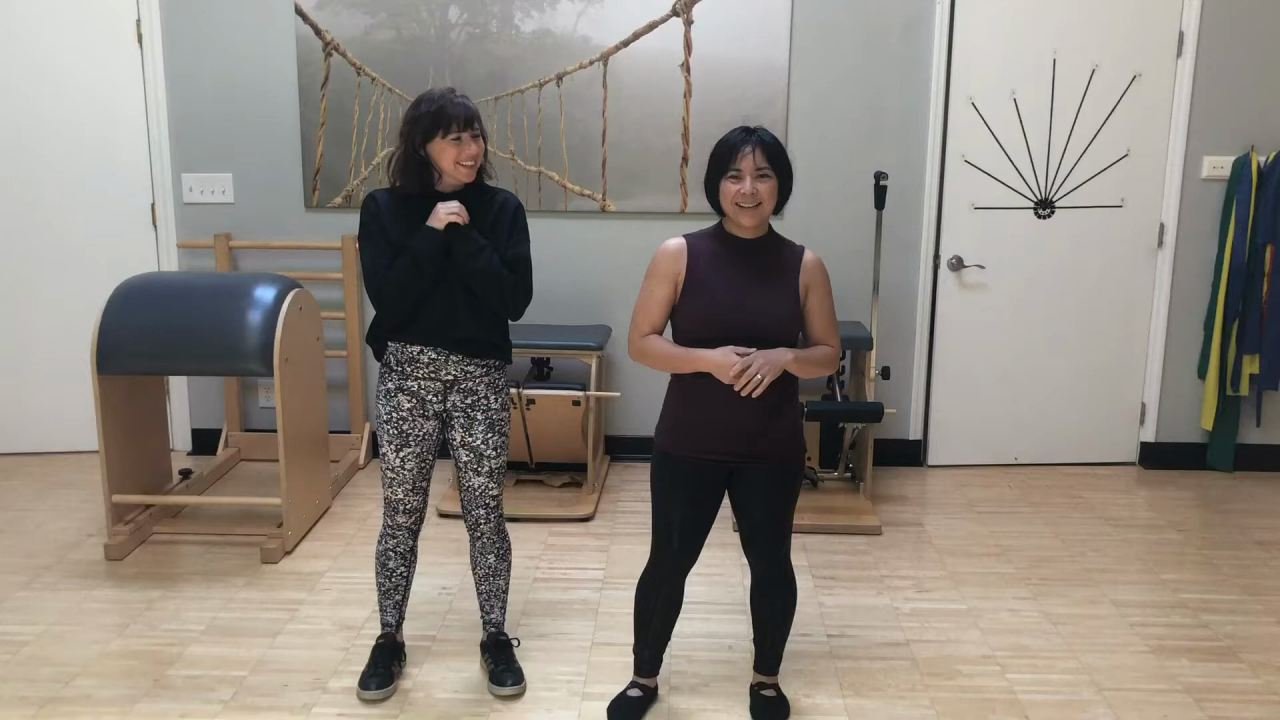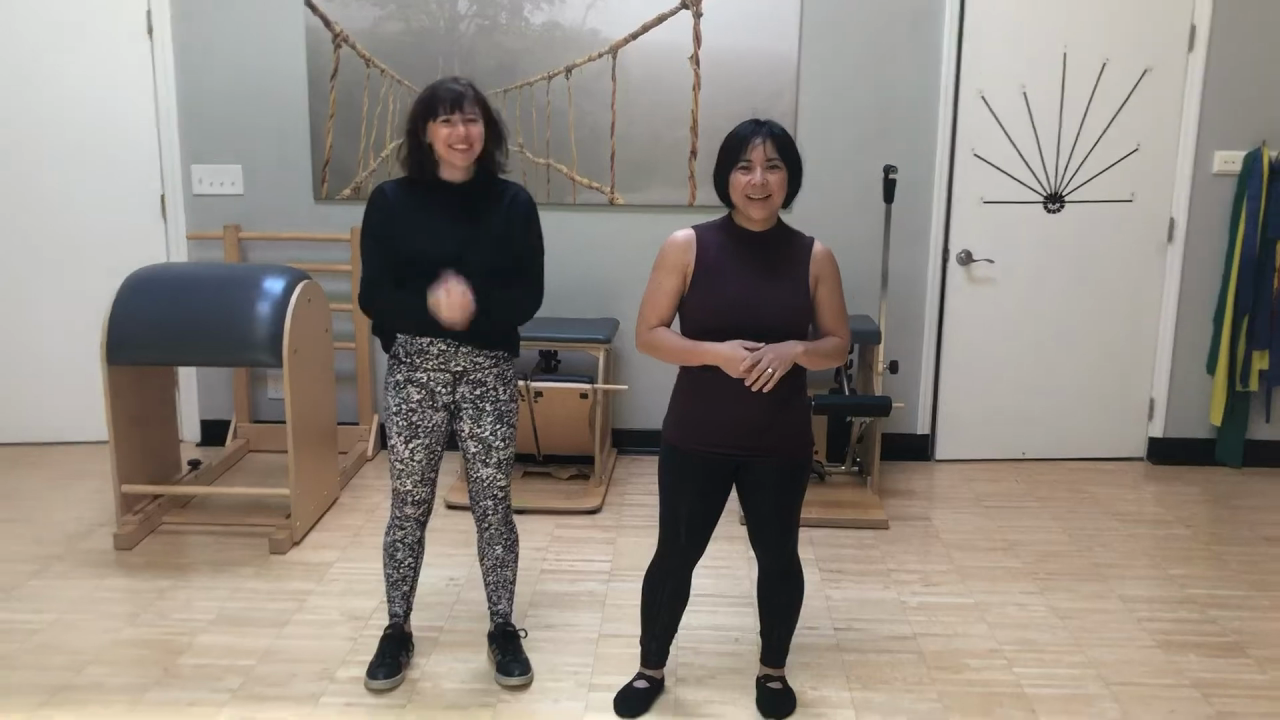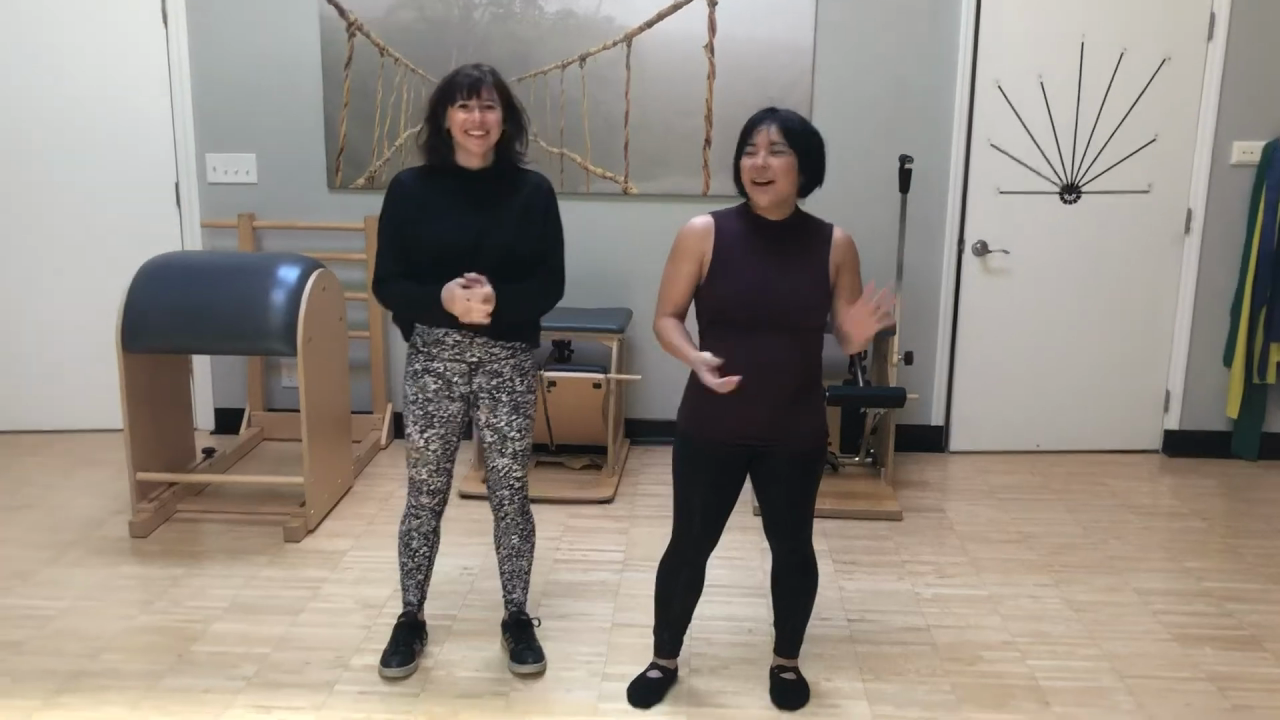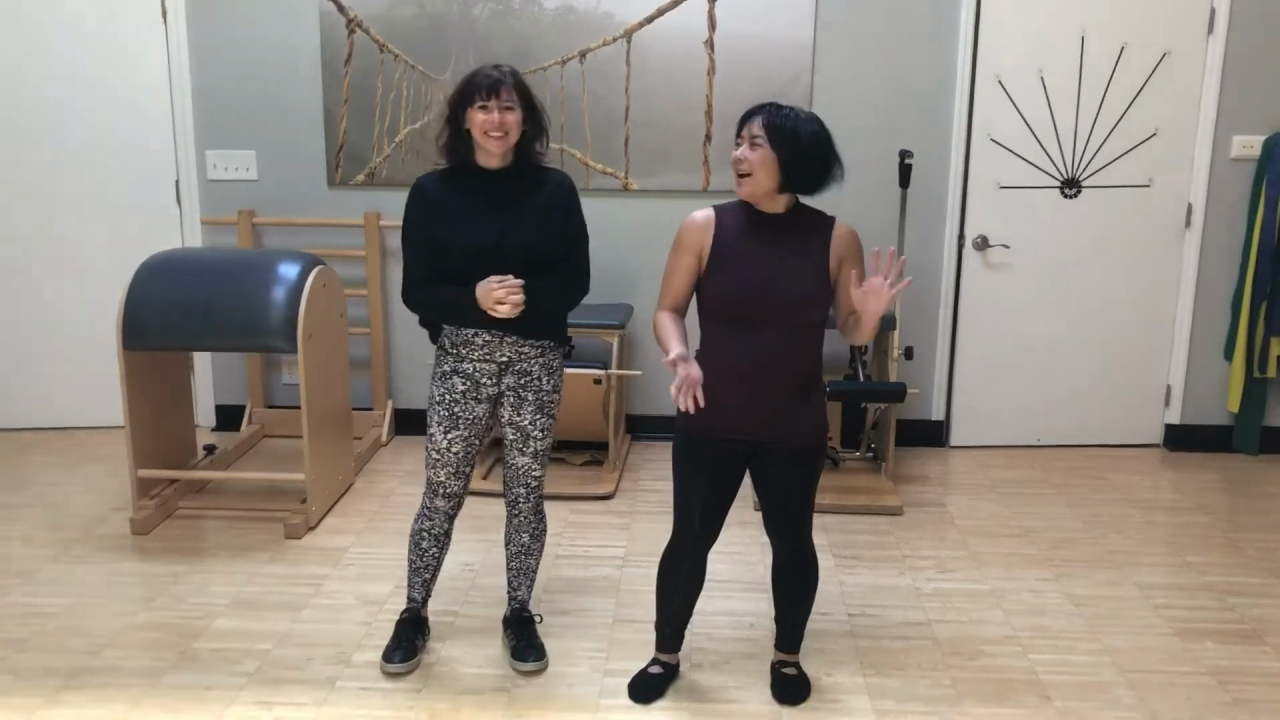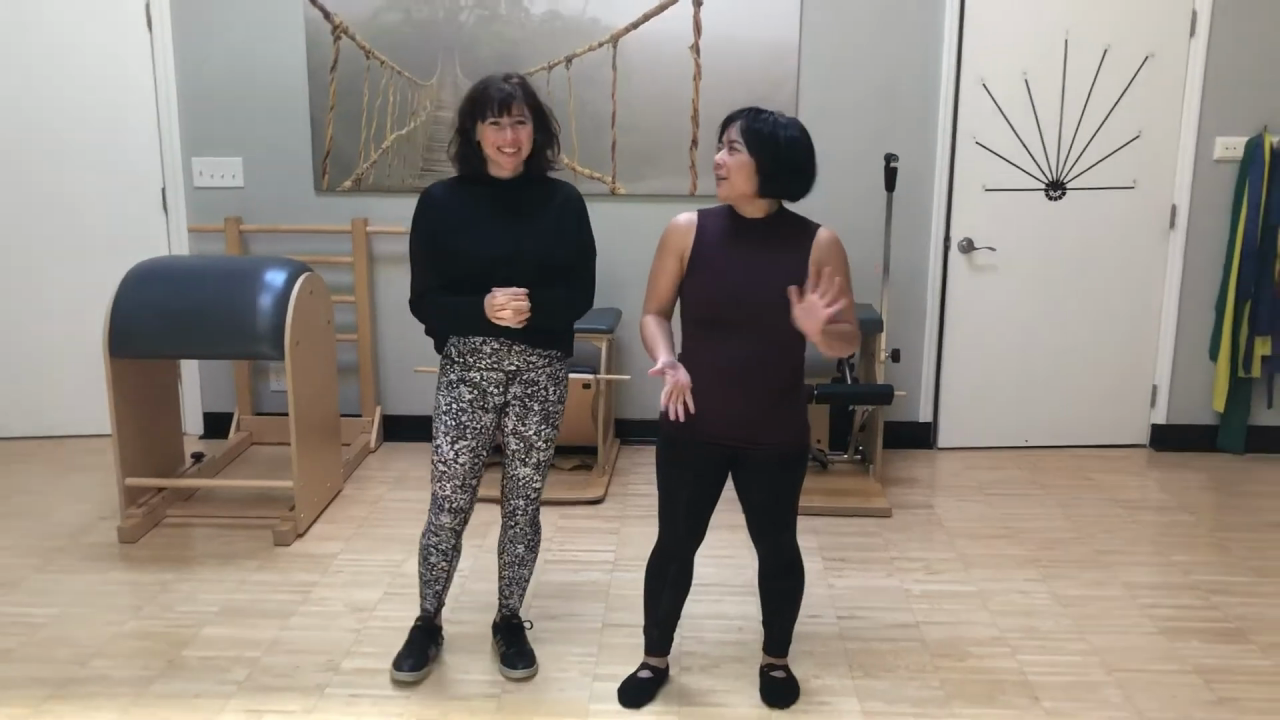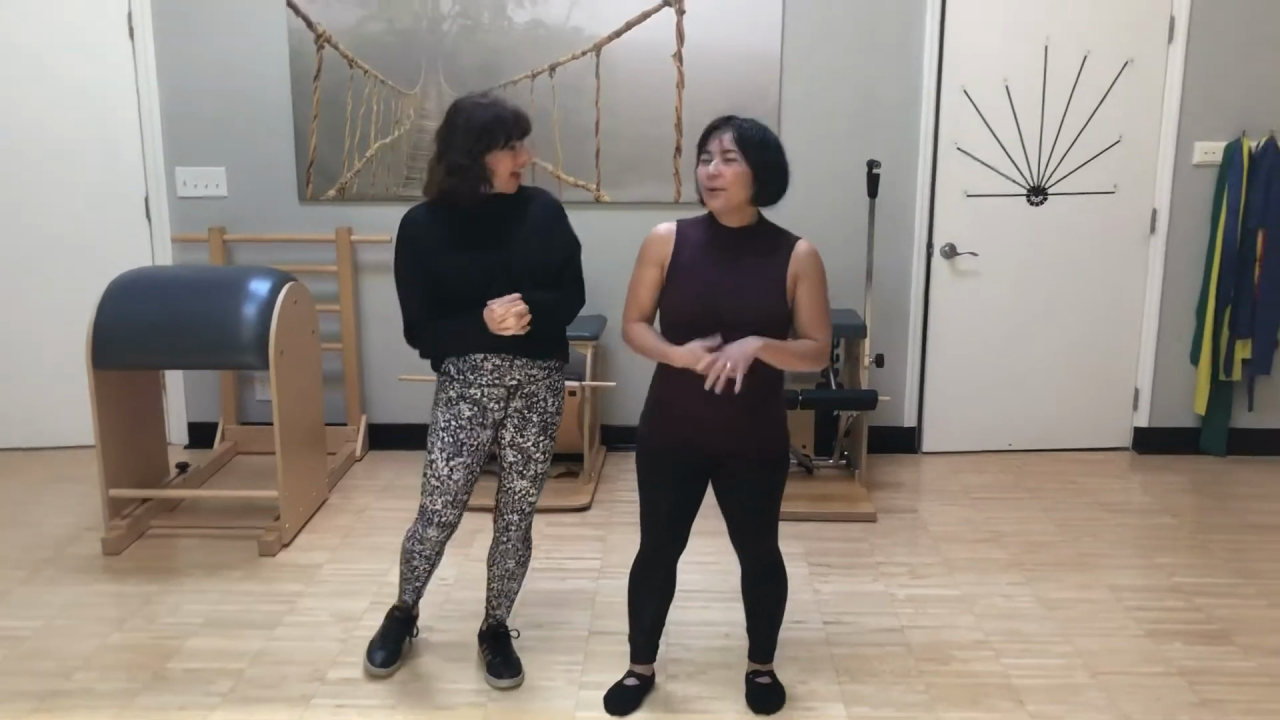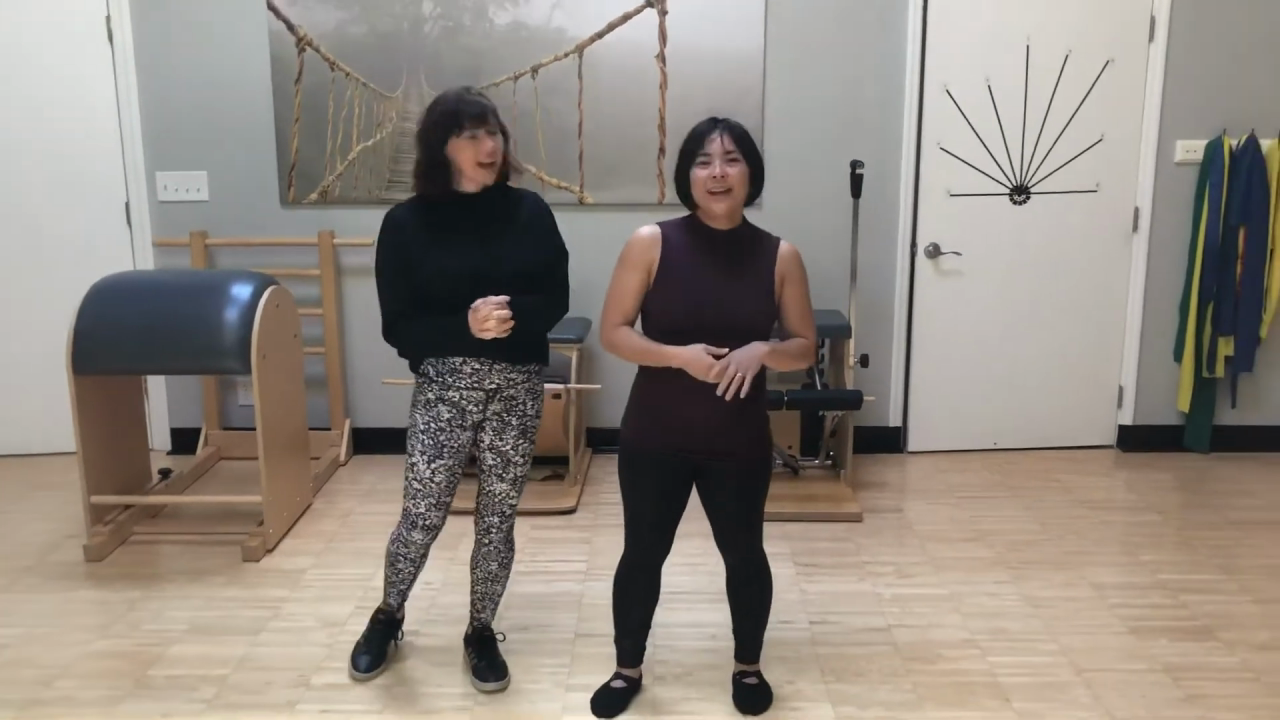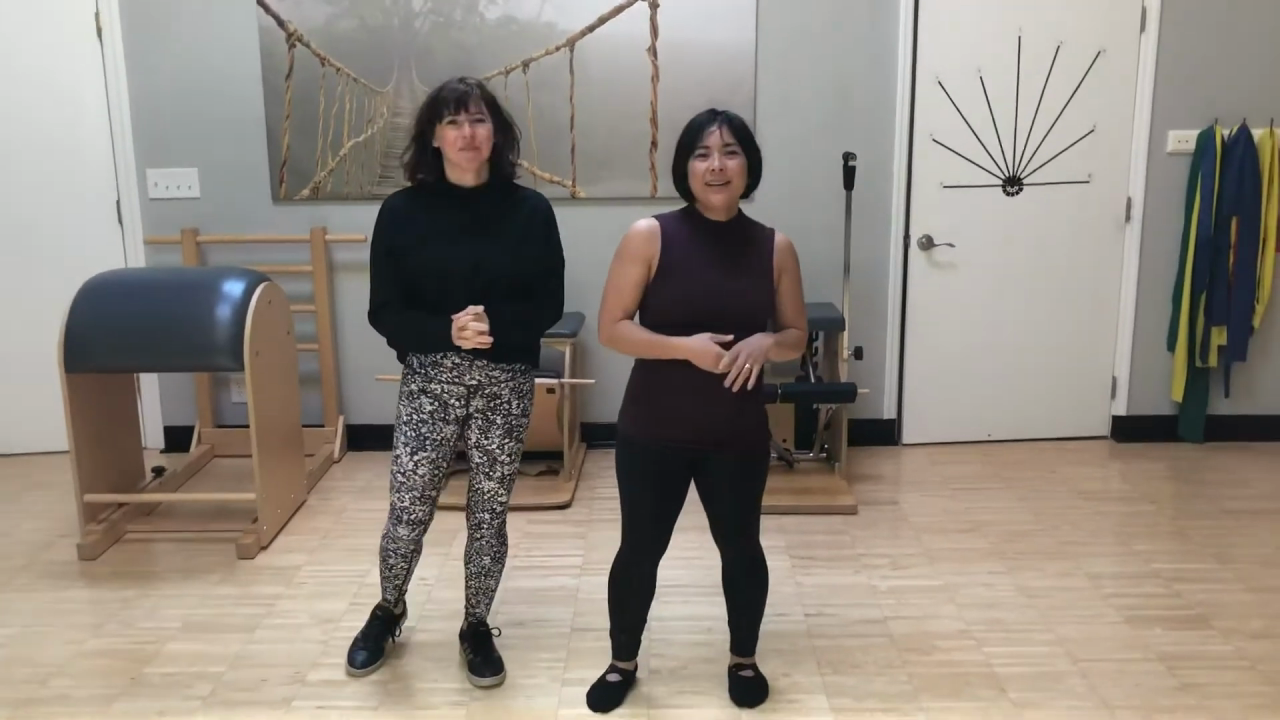
dt=0.3s
person 1, frame 1
left shoulder: (500, 208)
right shoulder: (384, 208)
left elbow: (515, 299)
right elbow: (387, 297)
left wrist: (463, 235)
right wrist: (433, 233)
left hip: (480, 377)
right hip: (406, 376)
left knee: (485, 512)
right knee: (401, 513)
left ankle: (496, 637)
right ankle: (389, 639)
person 1, frame 2
left shoulder: (512, 202)
right shoulder: (391, 201)
left elbow: (529, 297)
right elbow: (373, 298)
left wrist: (478, 300)
right wrist: (428, 301)
left hip: (488, 369)
right hip: (414, 367)
left knee: (493, 504)
right knee: (409, 505)
left ankle: (503, 628)
right ankle: (397, 630)
person 1, frame 3
left shoulder: (532, 191)
right shoulder: (411, 189)
left elbow: (550, 285)
right elbow: (386, 284)
left wrist: (499, 299)
right wrist: (441, 299)
left hip: (508, 360)
right hip: (433, 358)
left knee: (510, 494)
right knee: (425, 493)
left ankle: (517, 617)
right ankle: (410, 618)
person 1, frame 4
left shoulder: (554, 190)
right shoulder: (432, 192)
left elbow: (576, 281)
right elbow: (416, 290)
left wrist: (527, 296)
right wrist: (474, 298)
left hip: (534, 360)
right hip: (461, 358)
left knee: (525, 492)
right knee: (442, 493)
left ankle: (519, 613)
right ankle: (414, 614)
person 1, frame 5
left shoulder: (562, 201)
right shoulder: (441, 201)
left elbow: (581, 294)
right elbow: (425, 301)
left wrist: (533, 305)
right wrist: (483, 309)
left hip: (541, 369)
right hip: (467, 368)
left knee: (523, 502)
right knee: (449, 502)
left ankle: (509, 619)
right ankle: (427, 624)
person 1, frame 6
left shoulder: (542, 210)
right shoulder: (424, 226)
left elbow: (572, 295)
right elbow: (419, 329)
left wrist: (530, 309)
right wrist: (484, 322)
left hip: (538, 382)
right hip: (466, 383)
left knee: (516, 515)
right knee: (439, 511)
left ankle: (496, 628)
right ankle: (403, 614)
person 1, frame 7
left shoulder: (529, 211)
right shoulder: (407, 222)
left elbow: (556, 299)
right elbow: (398, 327)
left wrist: (512, 312)
right wrist: (466, 326)
left hip: (517, 385)
right hip: (443, 386)
left knee: (498, 516)
right knee: (422, 516)
left ankle: (482, 632)
right ankle: (387, 618)
person 1, frame 8
left shoulder: (530, 210)
right shoulder: (403, 211)
left elbow: (549, 305)
right elbow: (384, 312)
left wrist: (496, 325)
right wrist: (448, 330)
left hip: (505, 382)
right hip: (429, 379)
left knee: (489, 512)
right knee: (409, 512)
left ankle: (477, 628)
right ankle: (388, 612)
person 2, frame 1
left shoulder: (803, 265)
right shoulder: (678, 255)
left elbow: (828, 354)
right elbow: (640, 343)
left wrist: (783, 358)
right wrist: (709, 359)
left hip: (772, 451)
right hip: (687, 447)
left knee: (771, 563)
right knee: (669, 563)
person 2, frame 2
left shoulder: (813, 256)
right shoulder: (687, 246)
left elbow: (838, 344)
right elbow: (648, 334)
left wrist: (795, 350)
right wrist: (716, 352)
left hip: (781, 443)
right hip: (695, 439)
left knee: (778, 556)
right knee: (675, 555)
left ankle: (773, 670)
right ankle: (650, 669)
person 2, frame 3
left shoulder: (833, 244)
right shoulder: (704, 232)
left elbow: (849, 335)
right elbow: (666, 316)
left wrist: (861, 329)
right wrist: (694, 357)
left hip: (796, 434)
right hip: (710, 429)
left knee: (792, 548)
right knee: (690, 545)
left ankle: (786, 660)
right ankle: (664, 659)
person 2, frame 4
left shoulder: (835, 237)
right shoulder: (704, 226)
left elbow: (852, 332)
right elbow: (668, 308)
left wrist: (870, 312)
right wrist: (678, 354)
left hip: (795, 430)
right hip: (710, 424)
left knee: (792, 543)
right knee: (690, 540)
left ankle: (787, 656)
right ankle: (665, 654)
person 2, frame 5
left shoulder: (818, 243)
right shoulder: (687, 230)
left elbow: (847, 341)
right elbow: (653, 312)
left wrist: (816, 329)
right wrist: (666, 361)
left hip: (776, 434)
right hip: (692, 428)
left knee: (777, 547)
right knee: (675, 544)
left ankle: (775, 659)
right ankle: (654, 658)
person 2, frame 6
left shoulder: (796, 255)
right shoulder: (668, 240)
left elbow: (817, 352)
right elbow: (633, 323)
left wrist: (756, 346)
right wrist: (677, 354)
left hip: (755, 441)
right hip: (670, 434)
left knee: (759, 553)
right knee: (658, 551)
left ankle: (761, 666)
right ankle: (641, 665)
person 2, frame 7
left shoulder: (779, 256)
right shoulder: (651, 244)
left elbow: (804, 346)
right elbow: (613, 333)
left wrist: (762, 351)
right wrist: (679, 356)
left hip: (740, 442)
right hip: (654, 438)
left knee: (744, 554)
right knee: (642, 555)
left ankle: (748, 666)
right ankle: (627, 668)
person 2, frame 8
left shoulder: (775, 247)
right shoulder: (649, 237)
left elbow: (797, 335)
right elbow: (612, 328)
left wrist: (765, 343)
right wrist: (686, 346)
left hip: (739, 434)
right hip: (653, 432)
left knee: (741, 547)
right knee: (640, 550)
left ankle: (743, 659)
right ankle: (623, 662)
